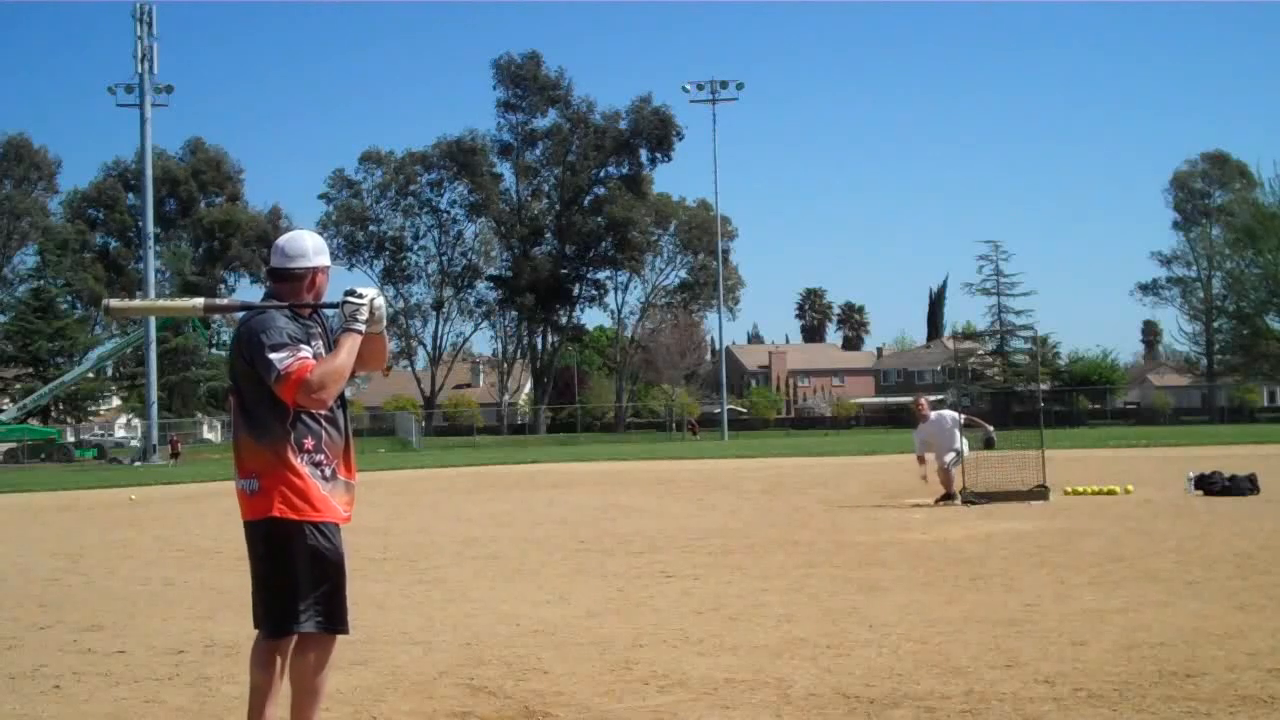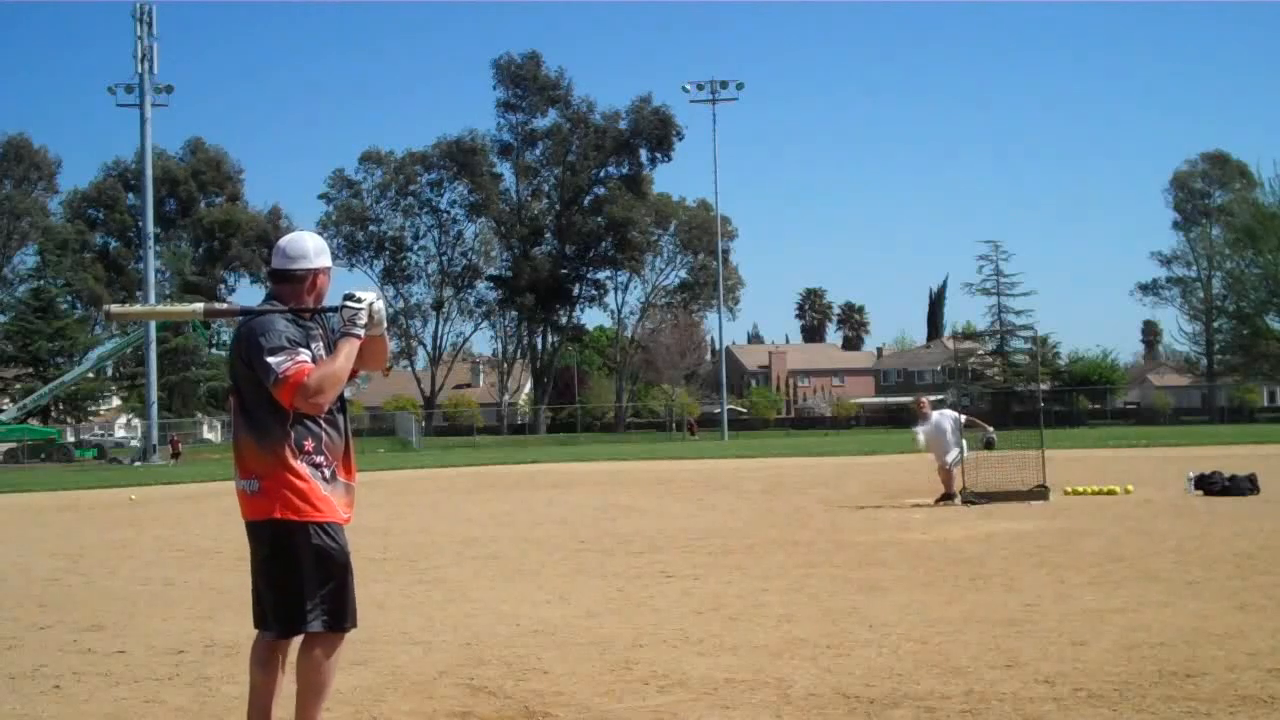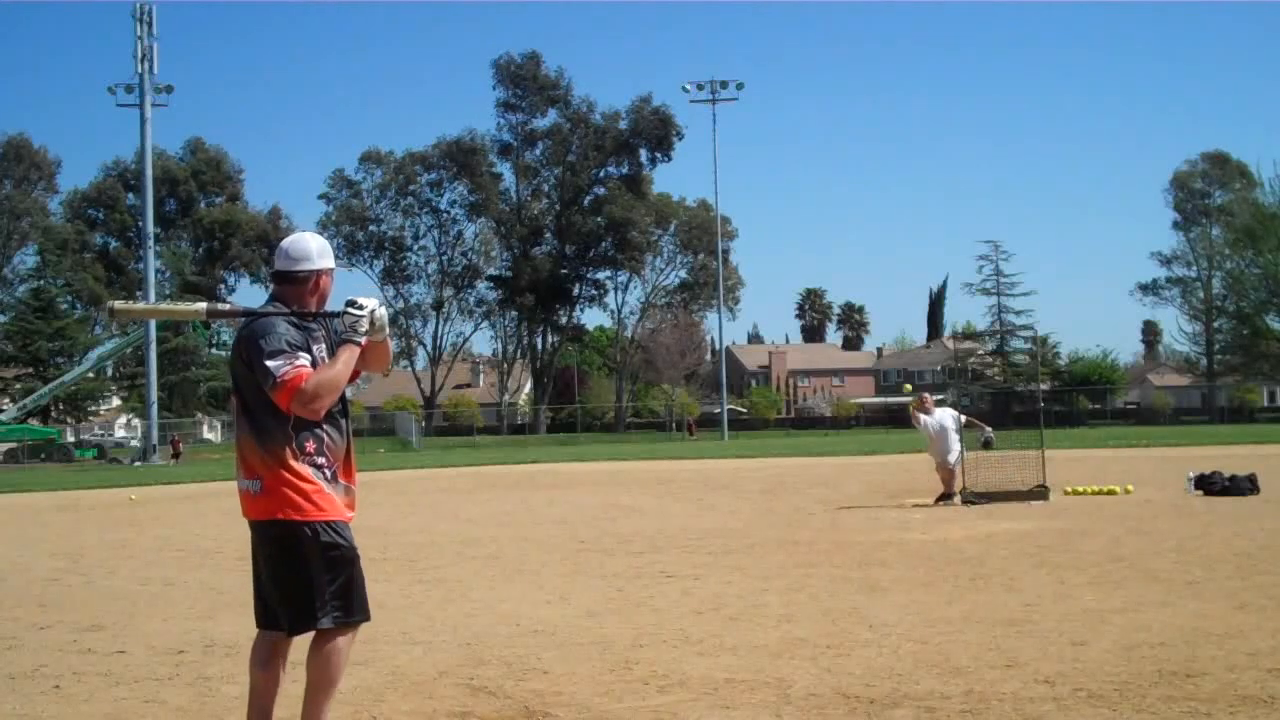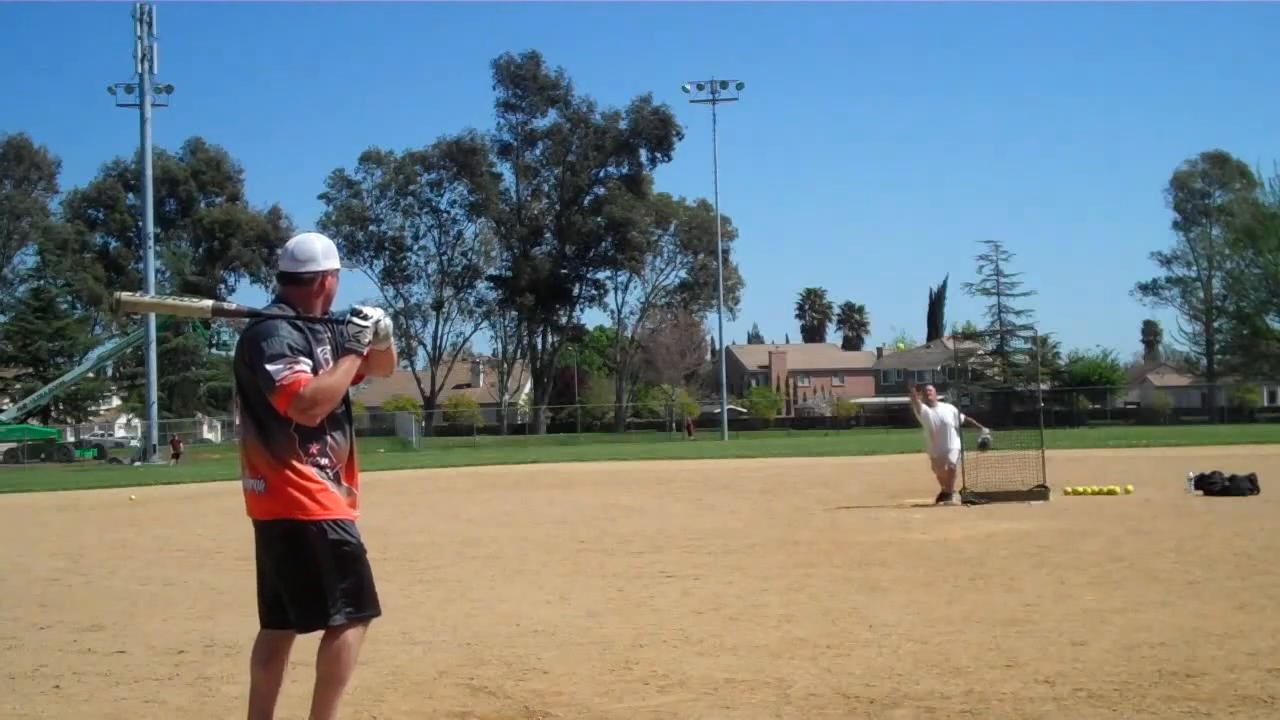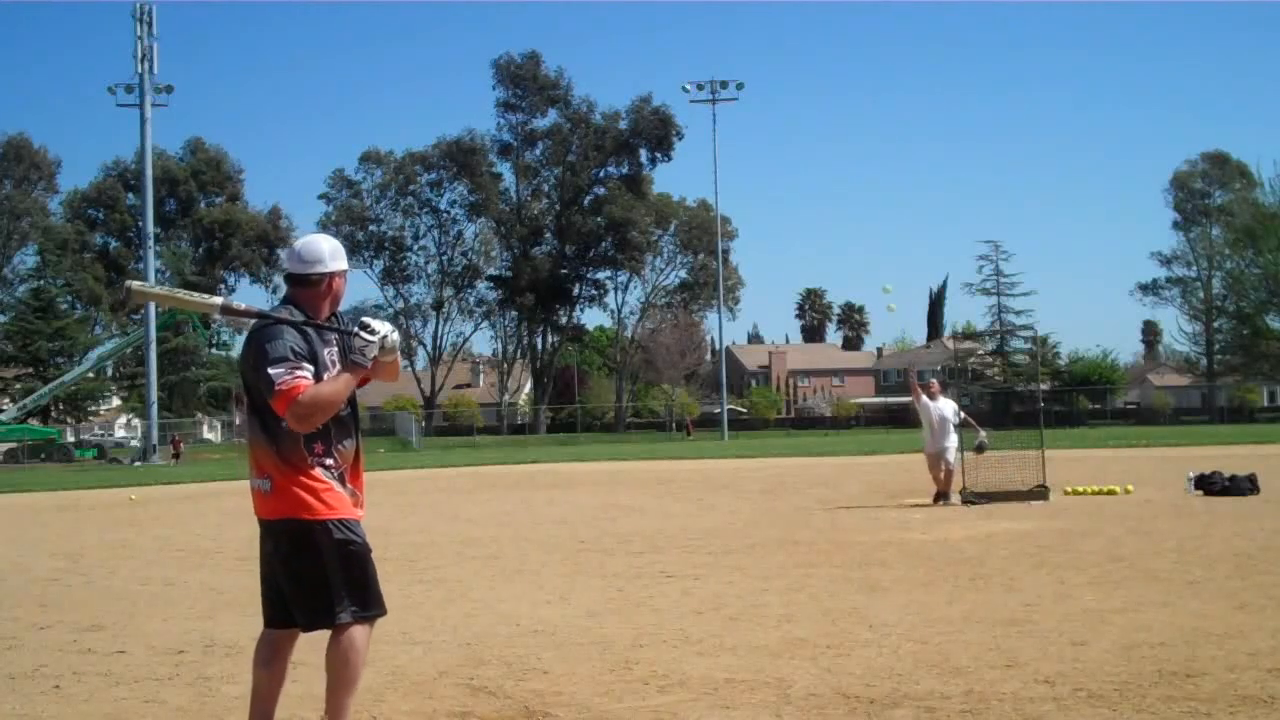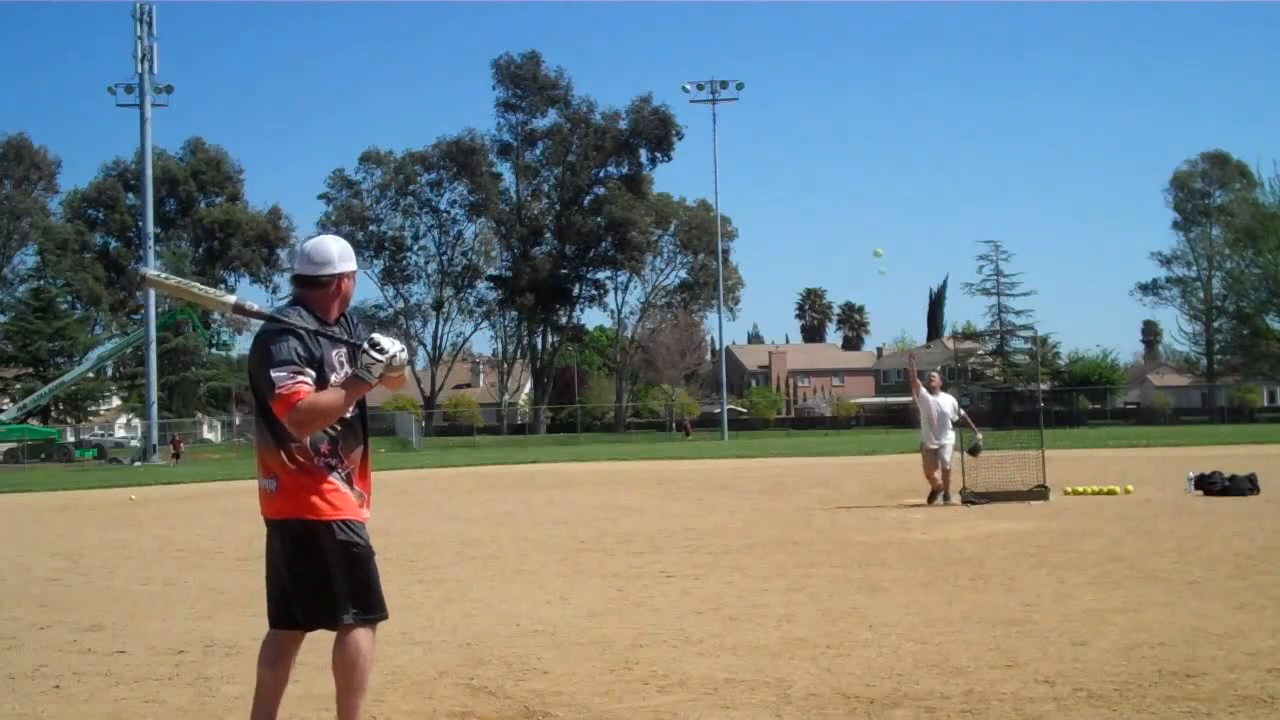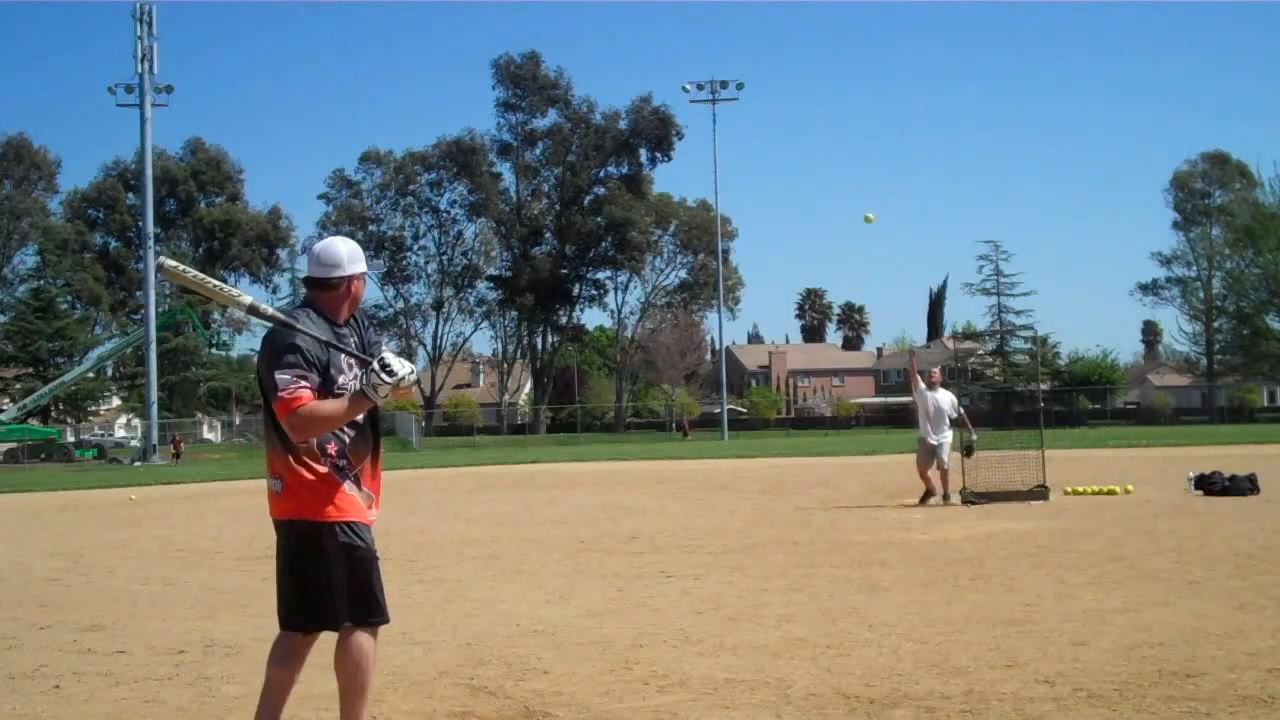
dt=0.3s
person 1, frame 1
left shoulder: (315, 322)
right shoulder: (265, 326)
left elbow: (372, 361)
right elbow: (316, 390)
left wrist: (373, 323)
right wrist: (352, 326)
left hip: (293, 499)
right hip: (291, 498)
left knee: (279, 624)
right knee: (318, 625)
person 1, frame 2
left shoulder: (316, 324)
right shoulder: (266, 329)
left elbow: (374, 361)
right elbow: (314, 395)
left wrist: (373, 325)
right wrist: (351, 331)
left hip: (287, 501)
right hip: (294, 499)
left knee: (279, 623)
right knee: (327, 623)
person 1, frame 3
left shoulder: (320, 326)
right shoulder: (268, 331)
left elbow: (378, 364)
right elbow: (311, 400)
left wrist: (375, 330)
right wrist: (352, 338)
left hip: (284, 501)
right hip: (296, 499)
left knee: (279, 623)
right knee: (339, 618)
person 1, frame 4
left shoulder: (325, 327)
right shoulder: (271, 333)
left elbow: (382, 369)
right elbow: (308, 406)
left wrist: (380, 337)
right wrist: (354, 348)
left hip: (286, 502)
right hip: (301, 499)
left knee: (281, 622)
right knee: (349, 614)
person 1, frame 5
left shoulder: (336, 326)
right shoulder: (277, 334)
left elbow: (388, 374)
right elbow: (303, 413)
left wrist: (386, 347)
right wrist: (358, 361)
left hip: (290, 501)
right hip: (306, 497)
left knee: (285, 621)
right knee: (356, 613)
person 1, frame 6
left shoulder: (344, 326)
right shoulder: (283, 336)
left elbow: (396, 383)
right elbow: (302, 418)
left wrist: (393, 361)
right wrist: (363, 377)
left hip: (302, 502)
right hip: (313, 500)
left knee: (290, 622)
right knee: (358, 616)
person 1, frame 7
left shoulder: (356, 327)
right shoulder: (293, 337)
left elbow: (400, 380)
right elbow: (299, 423)
left wrist: (400, 373)
right wrist: (368, 394)
left hip: (338, 498)
right hip: (319, 502)
left knee: (304, 623)
right knee: (361, 620)
